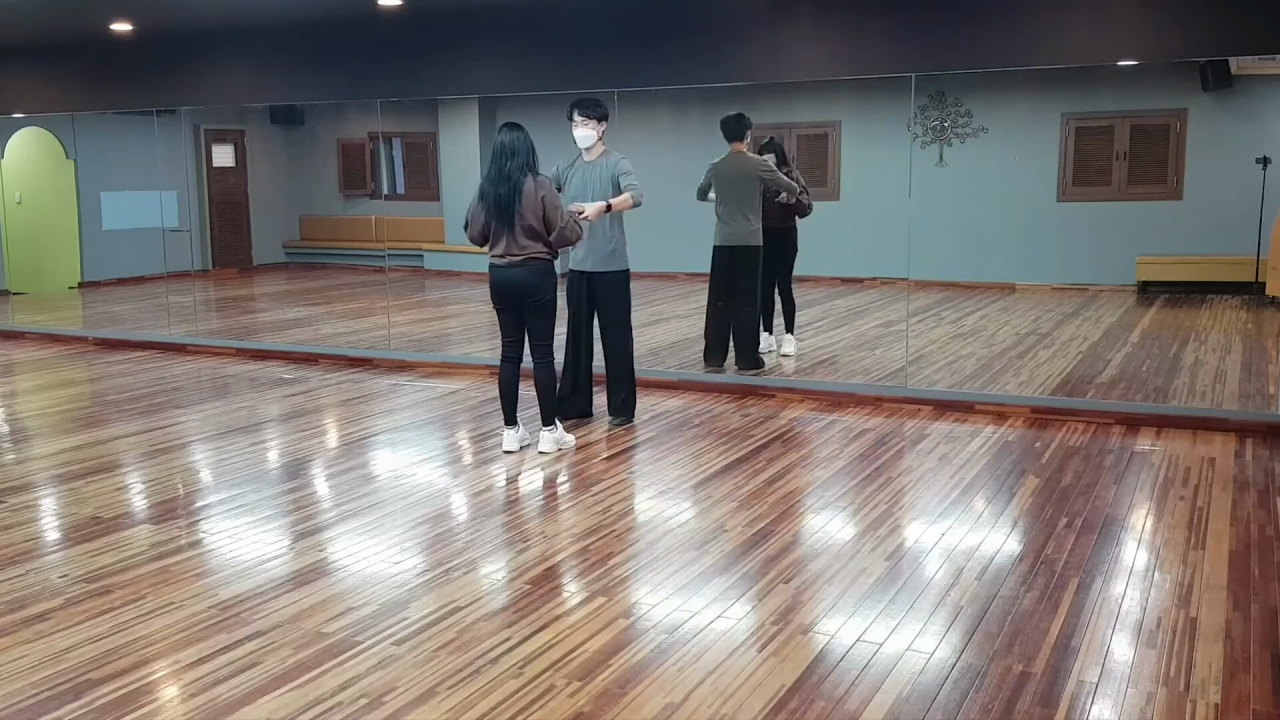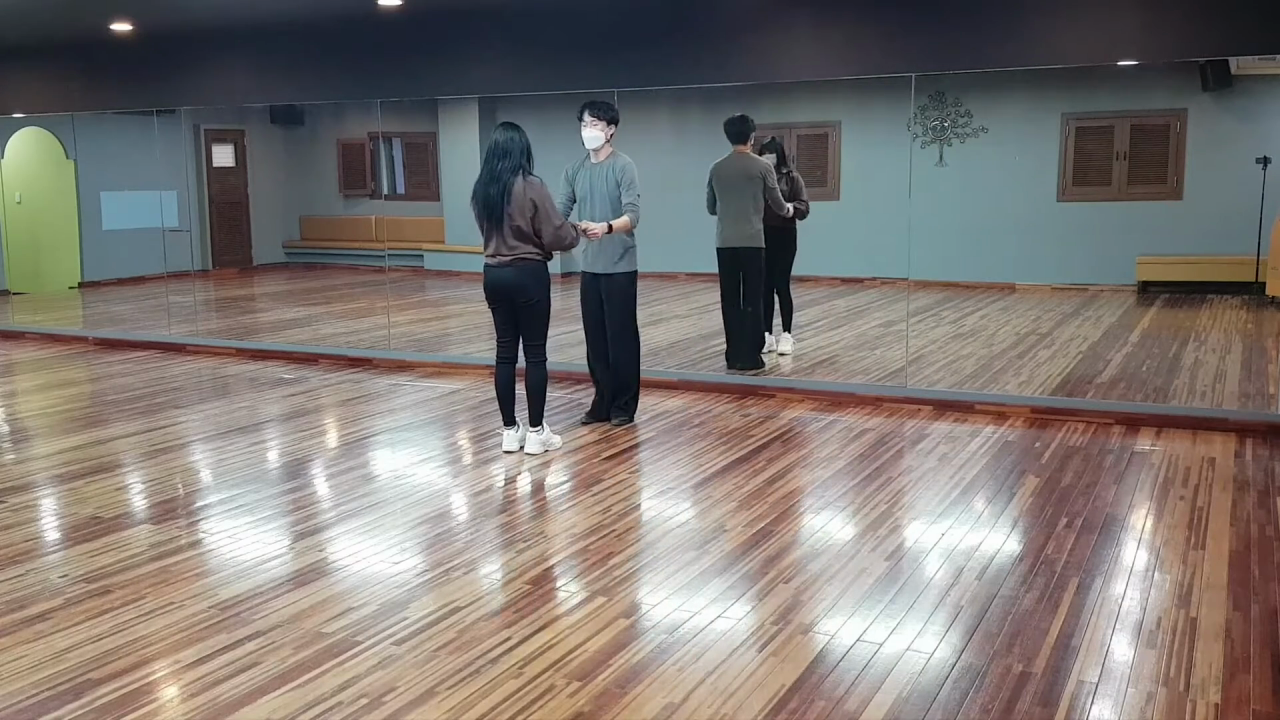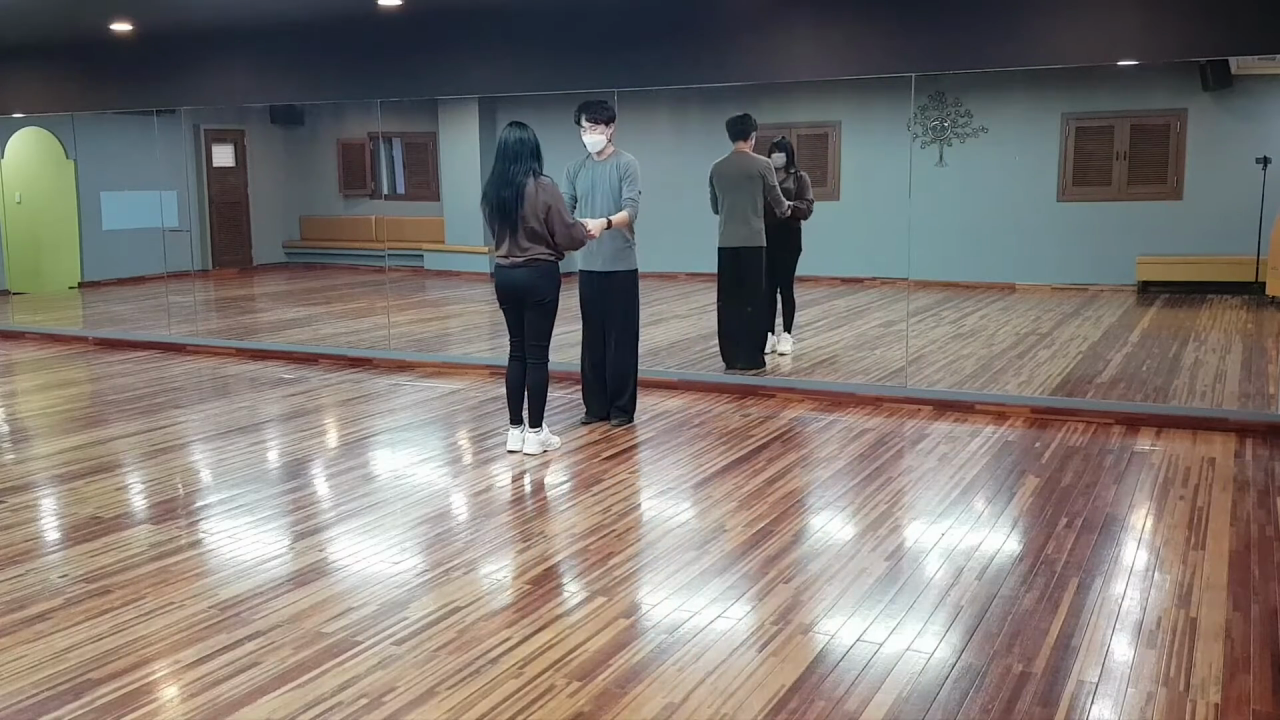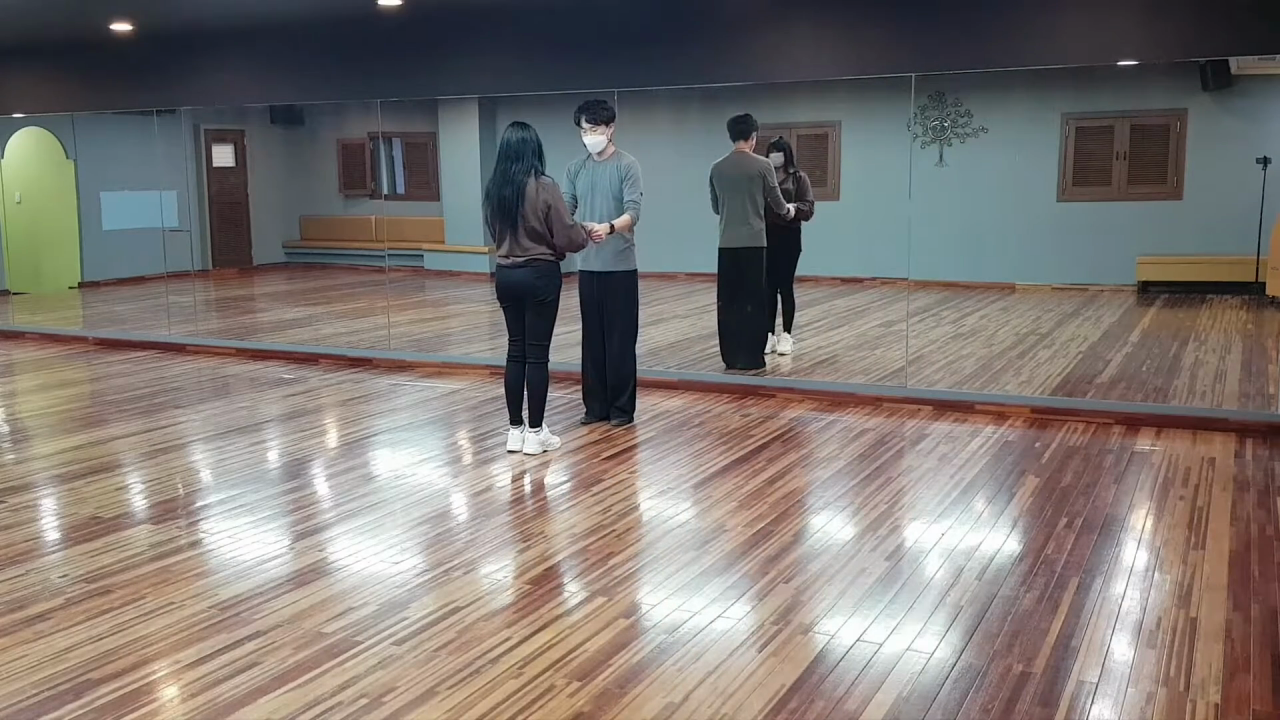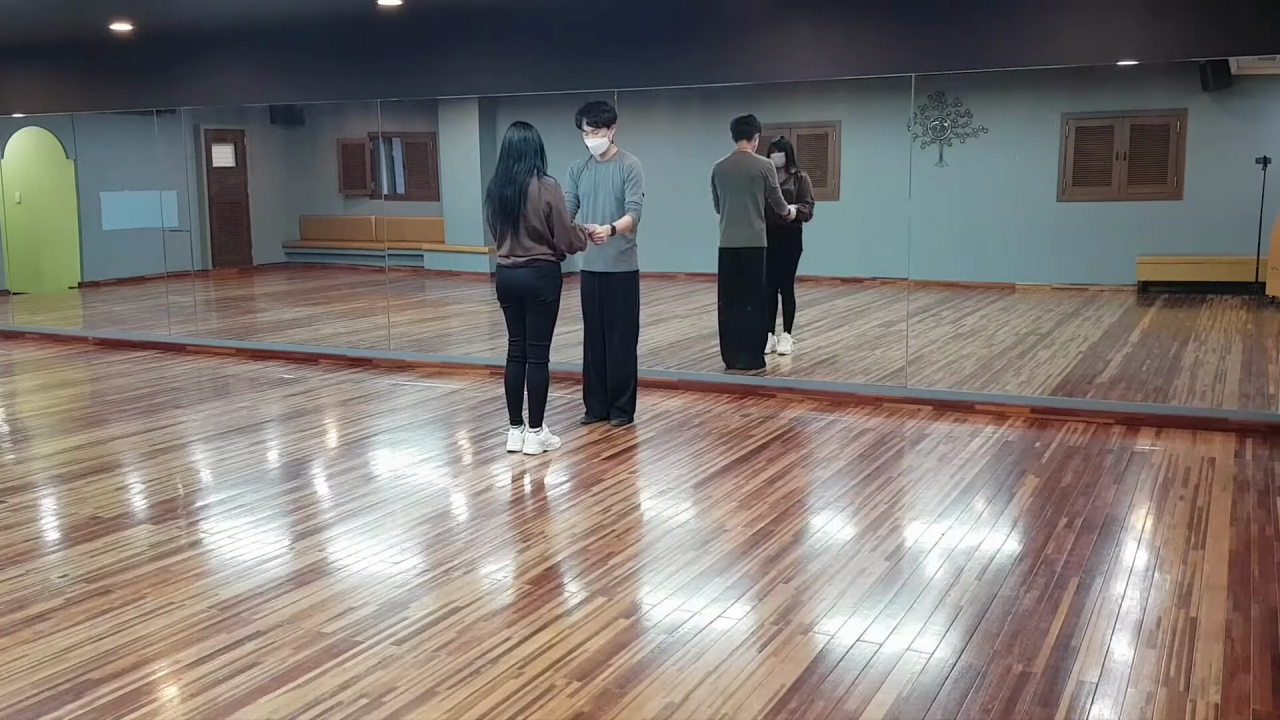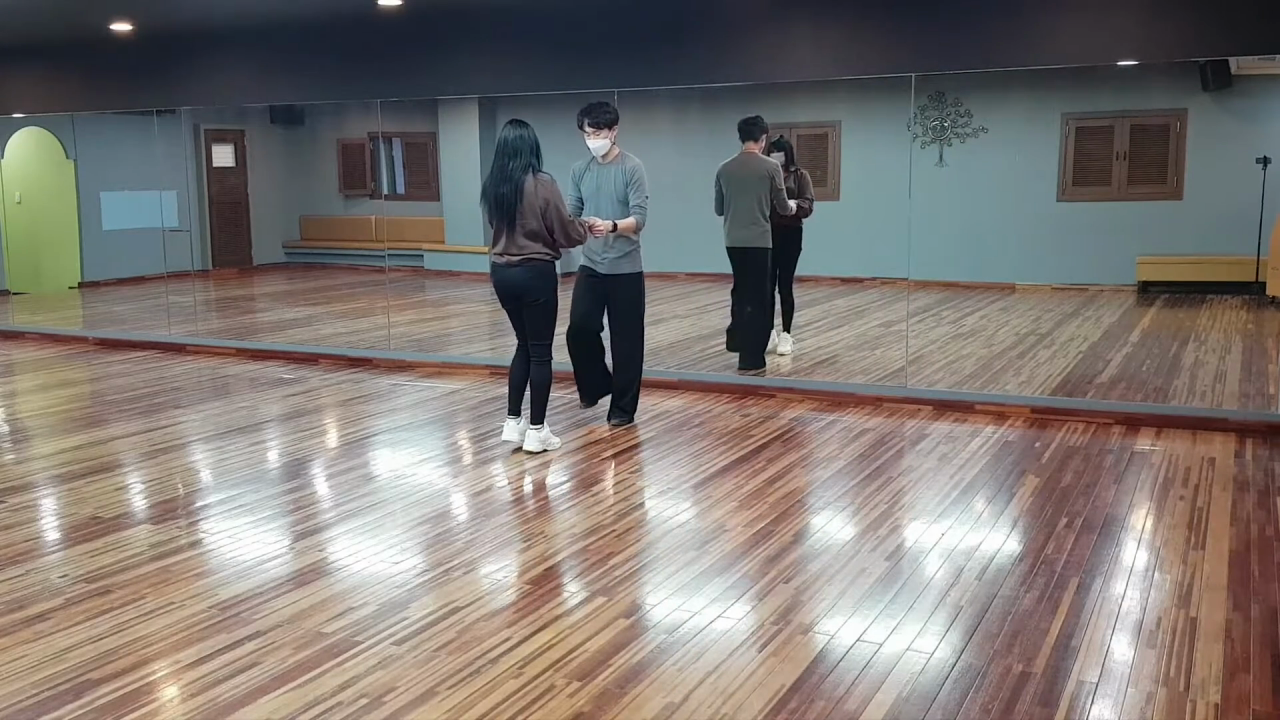
dt=0.5s
person 1, frame 1
left shoulder: (487, 189)
right shoulder: (539, 186)
left elbow: (474, 234)
right elbow: (565, 234)
right wrist: (575, 218)
left hip: (500, 275)
right hip: (535, 274)
left knee: (510, 352)
right knee: (542, 353)
left ankle: (511, 431)
right ankle: (549, 432)
person 1, frame 2
left shoulder: (482, 188)
right shoulder: (531, 186)
right elbow: (556, 236)
right wrist: (575, 231)
left hip: (494, 274)
right hip: (528, 274)
left knee: (505, 352)
right knee: (535, 354)
left ankle: (510, 431)
right ankle: (536, 432)
person 1, frame 3
left shoulder: (492, 189)
right shoulder: (542, 187)
right elbow: (568, 235)
right wrist: (584, 230)
left hip: (505, 274)
right hip: (538, 275)
left knee: (517, 351)
right knee: (537, 354)
left ankle: (515, 429)
right ankle: (535, 433)
person 1, frame 4
left shoulder: (494, 188)
right shoulder: (544, 187)
right elbow: (565, 237)
right wrist: (585, 233)
left hip: (506, 274)
right hip: (539, 275)
left knee: (515, 351)
right knee: (537, 354)
left ankle: (515, 430)
right ankle: (535, 433)
person 1, frame 5
left shoulder: (496, 188)
right shoulder: (545, 187)
right elbow: (565, 239)
right wrist: (584, 235)
left hip: (506, 275)
right hip: (540, 276)
left knee: (516, 351)
right knee: (537, 354)
left ankle: (515, 429)
right ankle: (535, 433)
person 1, frame 6
left shoulder: (492, 185)
right shoulder: (541, 184)
right elbow: (566, 232)
right wrist: (585, 226)
left hip: (502, 272)
right hip: (535, 272)
left knee: (524, 345)
right knee: (541, 352)
left ankle: (513, 421)
right ankle: (537, 431)
person 2, frame 1
left shoulder: (617, 163)
right shoulder: (565, 168)
left elbow: (635, 196)
left wrist: (602, 206)
left hip: (612, 266)
right hip: (578, 265)
left knee: (616, 335)
right knee: (577, 335)
left ankle: (622, 406)
right ankle: (575, 403)
person 2, frame 2
left shoulder: (624, 167)
right shoulder: (574, 170)
left elbow: (632, 215)
right elbow: (561, 210)
left wrist: (606, 227)
left hip: (620, 267)
right hip: (590, 267)
left knee: (622, 337)
right knee: (596, 338)
left ankle: (623, 406)
right ankle: (602, 403)
person 2, frame 3
left shoulder: (626, 164)
right shoulder: (575, 169)
left elbow: (631, 210)
right elbow: (564, 209)
left wrist: (604, 223)
left hip: (620, 265)
right hip: (588, 265)
left knee: (621, 337)
right knee: (592, 337)
left ankle: (621, 407)
right ankle: (596, 404)
person 2, frame 4
left shoulder: (627, 165)
right shoulder: (575, 169)
left elbow: (633, 212)
right elbow: (565, 209)
left wrist: (608, 228)
left hip: (620, 266)
right hip: (587, 266)
left knee: (620, 338)
right knee: (592, 337)
left ankle: (622, 407)
right ankle: (596, 404)
person 2, frame 5
left shoulder: (629, 166)
right shoulder: (577, 169)
left elbow: (634, 213)
right elbow: (567, 210)
left wrist: (610, 229)
left hip: (621, 266)
right hip: (590, 265)
left knee: (621, 338)
right knee: (593, 338)
left ankle: (621, 407)
right ankle: (596, 405)
person 2, frame 6
left shoulder: (632, 167)
right shoulder: (580, 170)
left elbow: (639, 218)
right elbow: (571, 213)
left wrist: (611, 226)
left hip: (625, 267)
right hip: (590, 264)
left knee: (625, 339)
right knee: (580, 328)
left ankle: (623, 407)
right ankle: (595, 386)
person 3, frame 1
left shoulder: (715, 168)
right shoulder: (758, 165)
left elbow: (700, 194)
right elbow: (792, 189)
right wrist: (789, 196)
left hip: (723, 242)
right hip: (749, 241)
left knee: (719, 300)
right knee: (748, 301)
left ankle: (714, 357)
right ankle: (747, 359)
person 3, frame 2
left shoulder: (716, 169)
right shoulder: (762, 167)
left elbow: (711, 208)
right elbow: (776, 203)
right wrist: (788, 210)
left hip: (725, 243)
right hip: (751, 242)
left knee: (730, 301)
right knee: (751, 300)
left ankle: (734, 356)
right ankle: (748, 358)
person 3, frame 3
left shoulder: (717, 168)
right shoulder: (761, 165)
right elbow: (777, 200)
right wrist: (786, 209)
left hip: (726, 243)
right hip: (752, 242)
left knee: (727, 300)
right knee: (752, 300)
left ankle: (731, 356)
right ankle: (750, 357)
person 3, frame 4
left shoulder: (717, 168)
right shoulder: (762, 165)
right elbow: (776, 202)
right wrist: (788, 211)
left hip: (726, 243)
right hip: (753, 242)
left knee: (727, 301)
right knee: (753, 300)
left ankle: (731, 357)
right ankle: (750, 358)
person 3, frame 5
left shoulder: (719, 168)
right shoulder: (763, 166)
right elbow: (777, 203)
right wrist: (790, 212)
left hip: (726, 243)
right hip: (753, 242)
left knee: (728, 302)
right knee: (752, 301)
left ankle: (731, 357)
right ankle: (750, 359)
person 3, frame 6
left shoulder: (725, 168)
right shoulder: (770, 167)
left elbow: (718, 209)
right elbow: (782, 207)
right wrist: (791, 207)
left hip: (733, 241)
right hip: (758, 241)
left knee: (741, 293)
right knee: (757, 300)
left ankle: (736, 339)
right ankle: (751, 359)
person 4, frame 1
left shoulder: (792, 177)
left elbow: (806, 209)
left wrist: (793, 199)
left hip: (784, 237)
right hip: (762, 237)
left knee: (784, 287)
right knee: (765, 288)
left ankle: (789, 336)
right ankle: (767, 335)
person 4, frame 2
left shoulder: (792, 178)
left elbow: (804, 208)
left wrist: (789, 208)
left hip: (784, 237)
right hip: (761, 237)
left knee: (782, 287)
right knee: (765, 288)
left ankle: (786, 335)
right ankle: (767, 335)
person 4, frame 3
left shoulder: (799, 178)
left elbow: (807, 208)
left wrist: (788, 206)
left hip: (788, 237)
right hip: (765, 236)
left knee: (786, 287)
right knee: (768, 287)
left ankle: (786, 335)
right ankle: (769, 335)
person 4, frame 4
left shoulder: (798, 178)
left elbow: (808, 208)
left wrist: (793, 207)
left hip: (788, 237)
right hip: (765, 236)
left knee: (785, 287)
right knee: (768, 287)
left ankle: (786, 336)
right ankle: (769, 335)
person 4, frame 5
left shoulder: (800, 178)
left elbow: (808, 208)
left wrist: (795, 209)
left hip: (790, 237)
right hip: (767, 236)
left knee: (786, 287)
right knee: (769, 288)
left ankle: (786, 335)
right ankle: (769, 335)
person 4, frame 6
left shoulder: (800, 176)
left elbow: (808, 204)
left wrist: (793, 205)
left hip: (790, 235)
left knee: (785, 286)
right knee: (767, 285)
left ankle: (786, 336)
right ankle: (769, 333)
